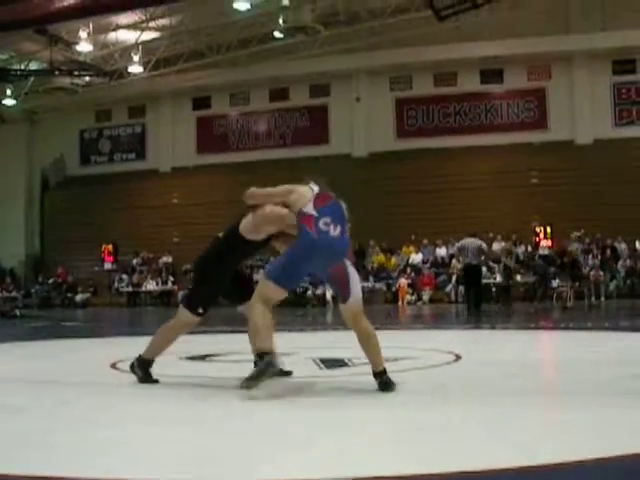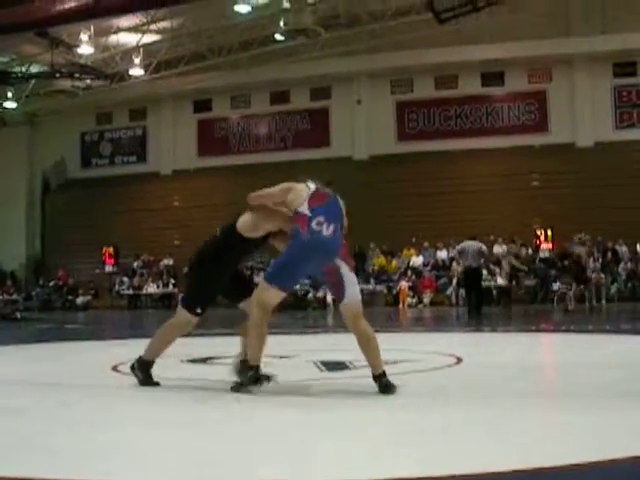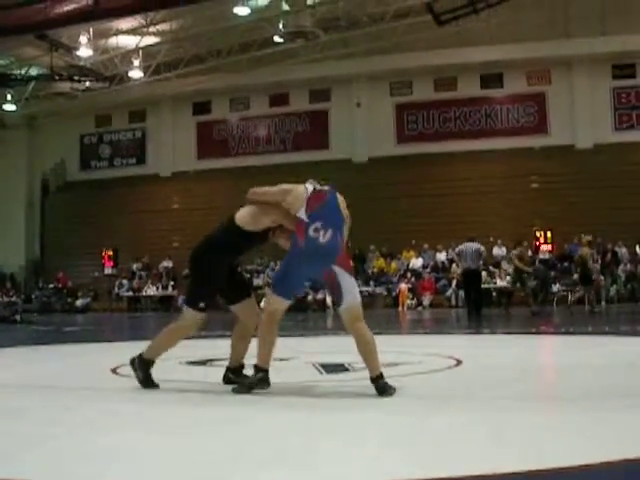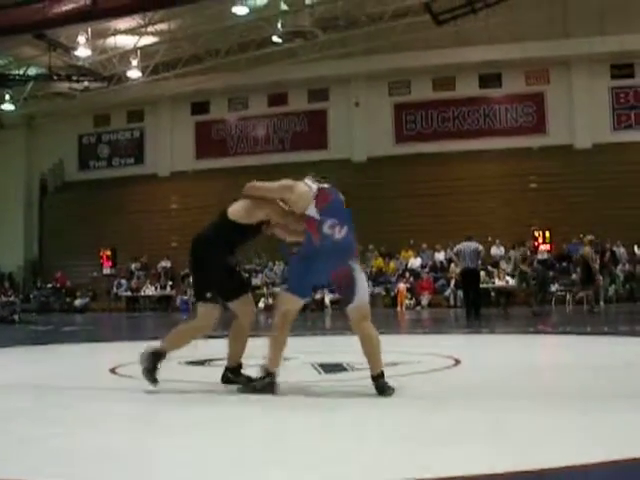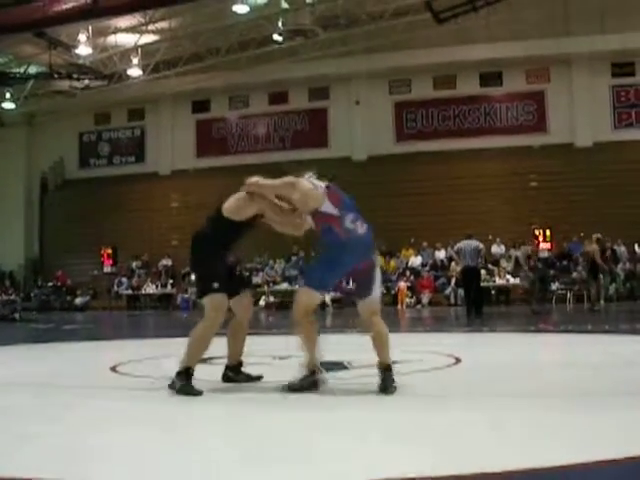
dt=0.1s
person 1, frame 1
left shoulder: (298, 191)
right shoulder: (340, 205)
left elbow: (251, 196)
left wrist: (268, 202)
left hip: (309, 246)
right hip: (339, 253)
left knee: (261, 299)
right knee: (356, 317)
left ankle: (267, 358)
right ankle: (382, 376)
person 1, frame 2
left shoulder: (295, 189)
right shoulder: (338, 201)
left elbow: (253, 199)
left wrist: (274, 203)
left hip: (304, 247)
right hip: (333, 251)
left knee: (261, 303)
right knee: (355, 318)
left ankle: (251, 369)
right ankle: (381, 378)
person 1, frame 3
left shoulder: (295, 190)
right shoulder: (338, 199)
left elbow: (253, 195)
left wrist: (273, 199)
left hip: (303, 255)
right hip: (332, 257)
left knee: (271, 312)
right knee: (355, 321)
left ankle: (260, 375)
right ankle: (378, 380)
person 1, frame 4
left shoulder: (295, 187)
right shoulder: (337, 196)
left elbow: (250, 189)
left hip: (317, 252)
right hip: (346, 255)
left knee: (284, 313)
right knee: (362, 320)
left ankle: (268, 377)
right ankle: (379, 379)
person 1, frame 5
left shoulder: (297, 185)
right shoulder: (329, 189)
left elbow: (252, 184)
left wrist: (254, 180)
left hip: (339, 247)
right hip: (365, 246)
left knee: (302, 308)
right knee: (371, 314)
left ankle: (311, 372)
right ankle: (386, 371)
person 2, frame 1
left shoulder: (275, 220)
right shoulder: (274, 216)
left elbow: (286, 247)
left hip: (227, 267)
right hip: (212, 267)
right knee: (185, 321)
right ankle: (142, 362)
person 2, frame 2
left shoulder: (270, 223)
right shoulder: (271, 215)
left elbow: (284, 243)
left hip: (225, 266)
right hip: (209, 265)
right knee: (183, 321)
right ankle: (143, 364)
person 2, frame 3
left shoulder: (271, 219)
right shoulder: (270, 210)
left hip: (224, 263)
right hip: (208, 260)
left knee: (251, 316)
right knee: (189, 323)
left ankle: (234, 371)
right ankle: (143, 361)
person 2, frame 4
left shoulder: (266, 216)
right shoulder: (260, 203)
left elbow: (291, 234)
right elbow: (297, 224)
left hip: (221, 258)
right hip: (206, 255)
left knee: (247, 313)
right knee: (207, 322)
left ankle: (232, 371)
right ankle: (155, 356)
person 2, frame 5
left shoulder: (263, 206)
right shoulder: (256, 197)
left elbow: (288, 226)
right elbow: (289, 221)
left hip: (220, 254)
right hip: (206, 253)
left knee: (245, 311)
right knee: (216, 314)
left ankle: (233, 369)
right ankle: (182, 376)
